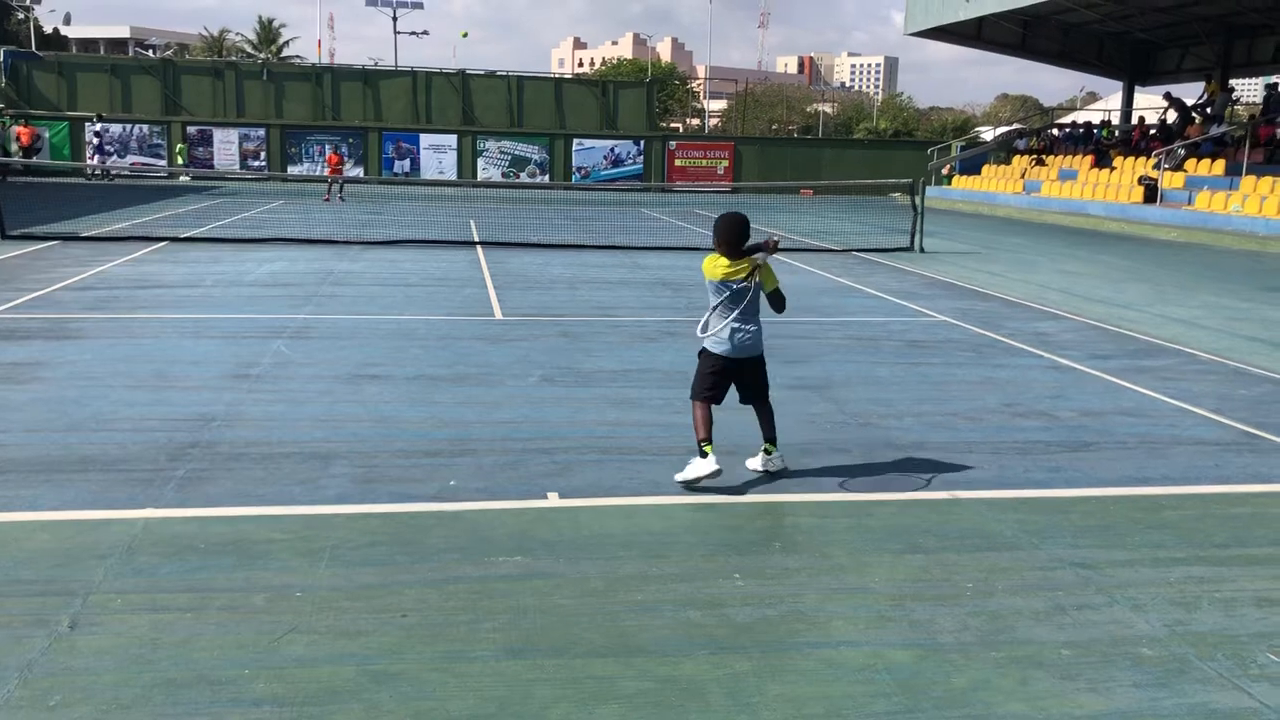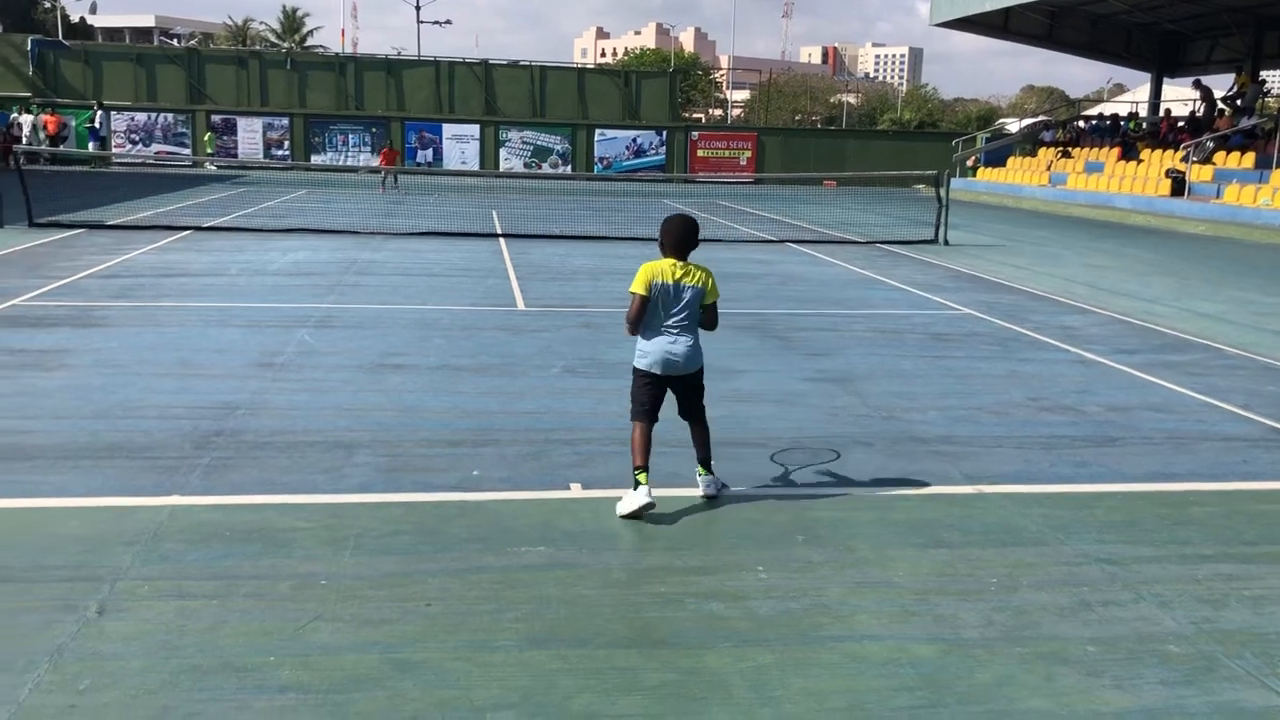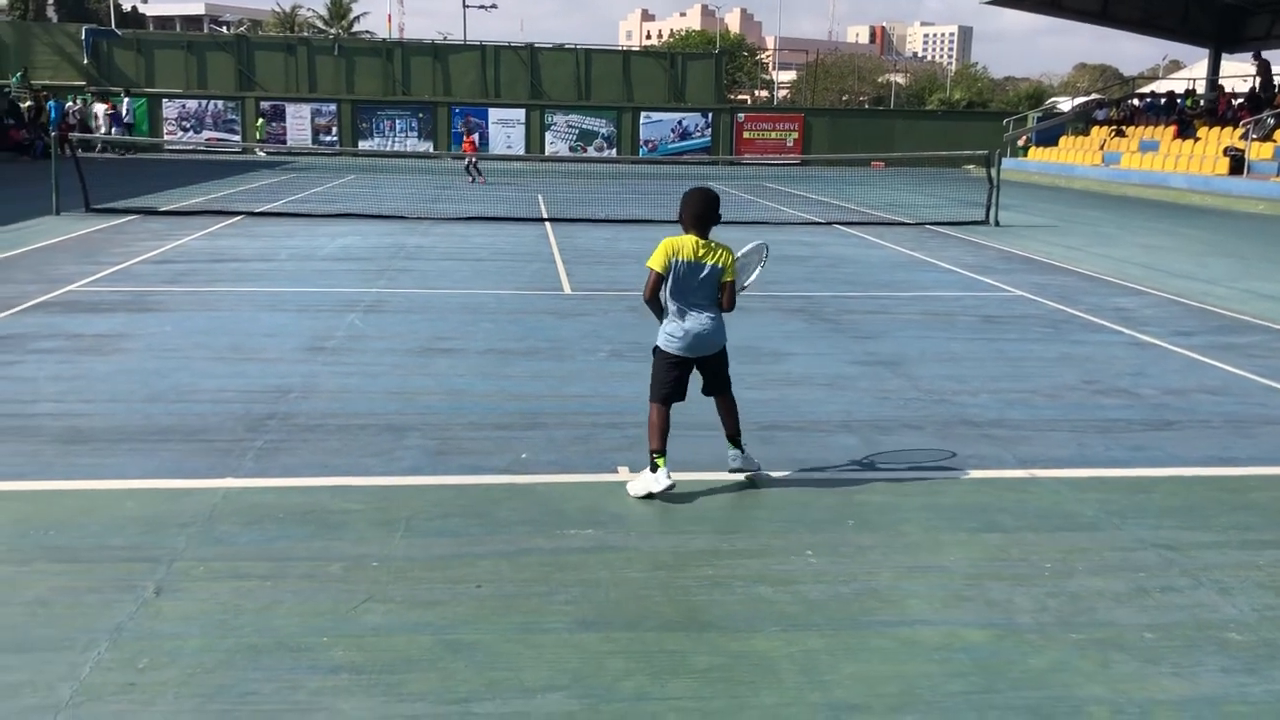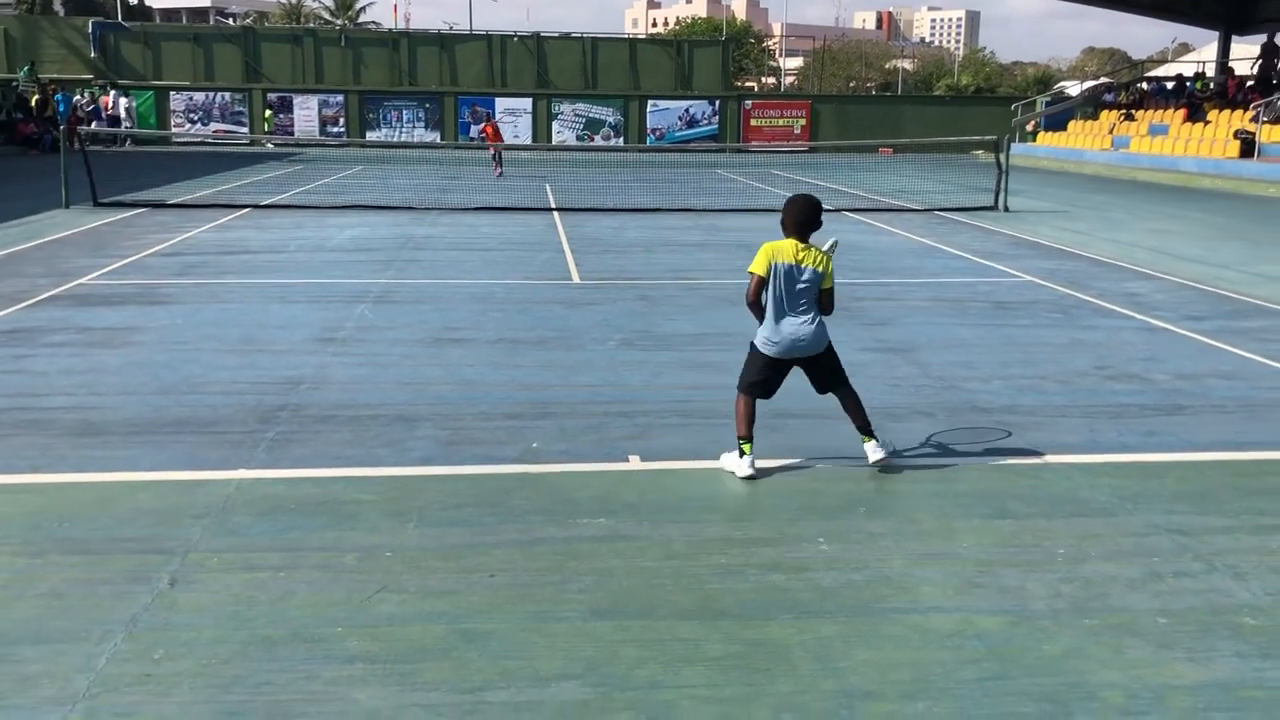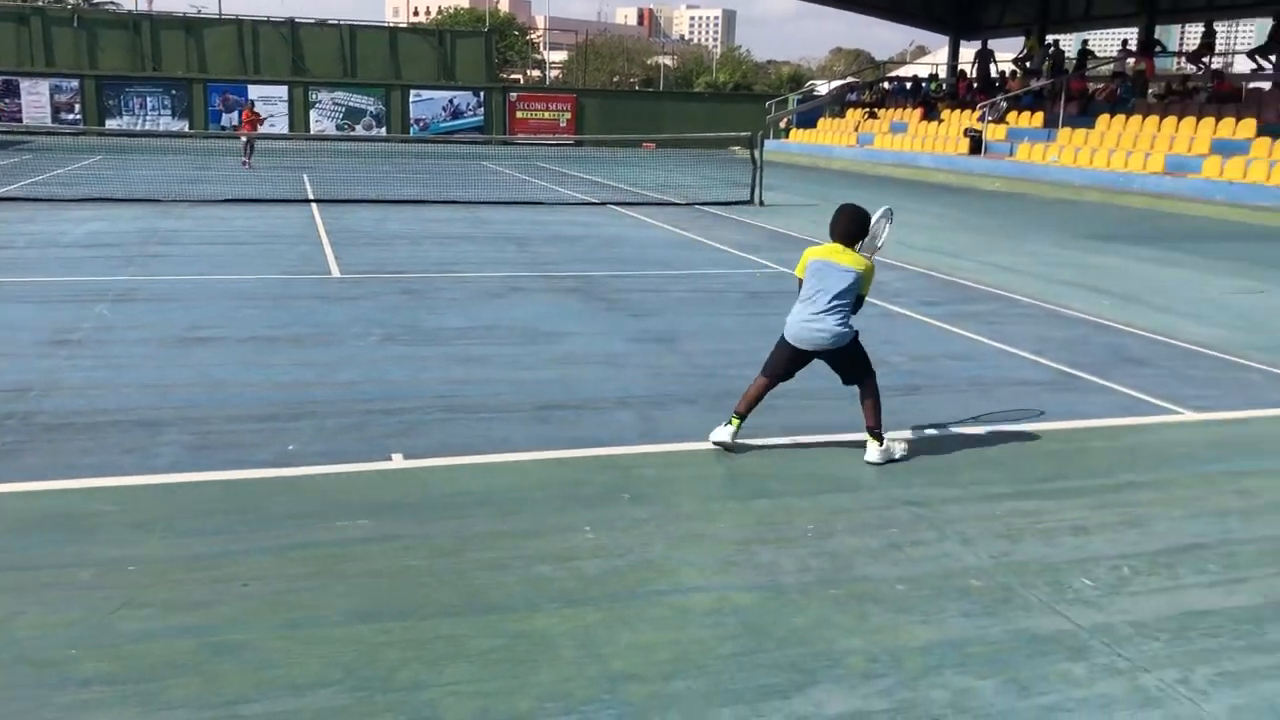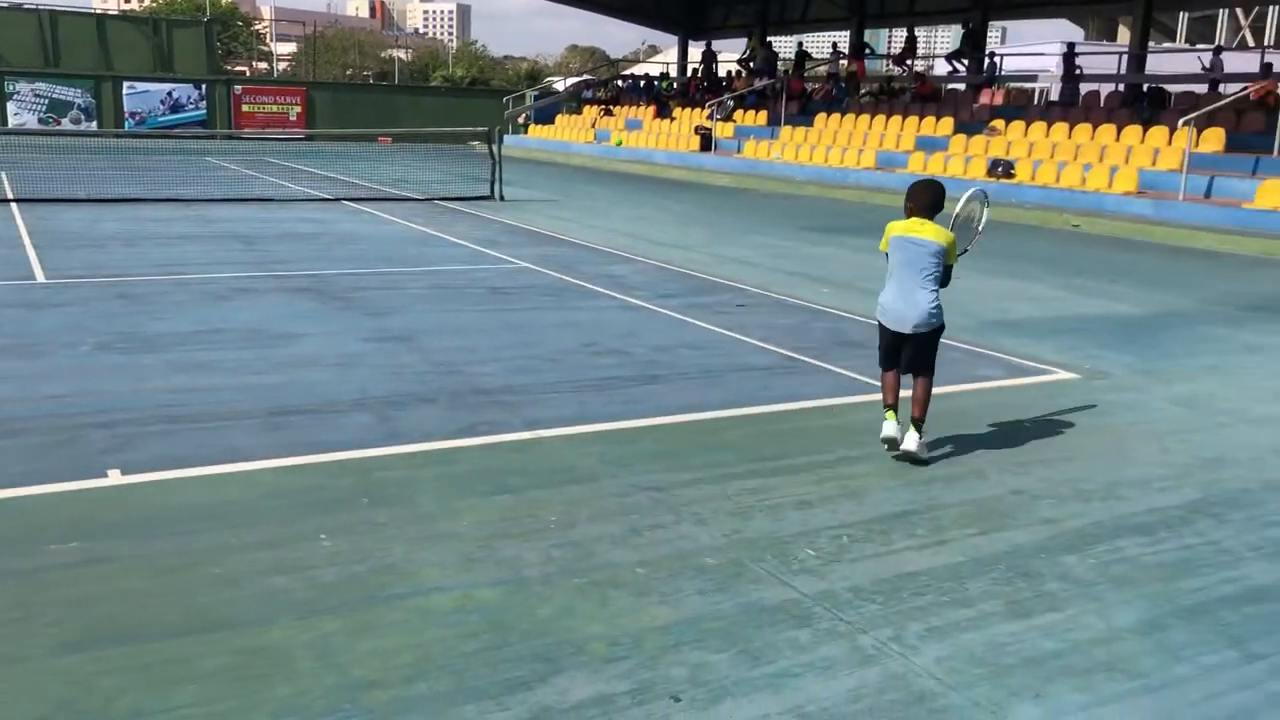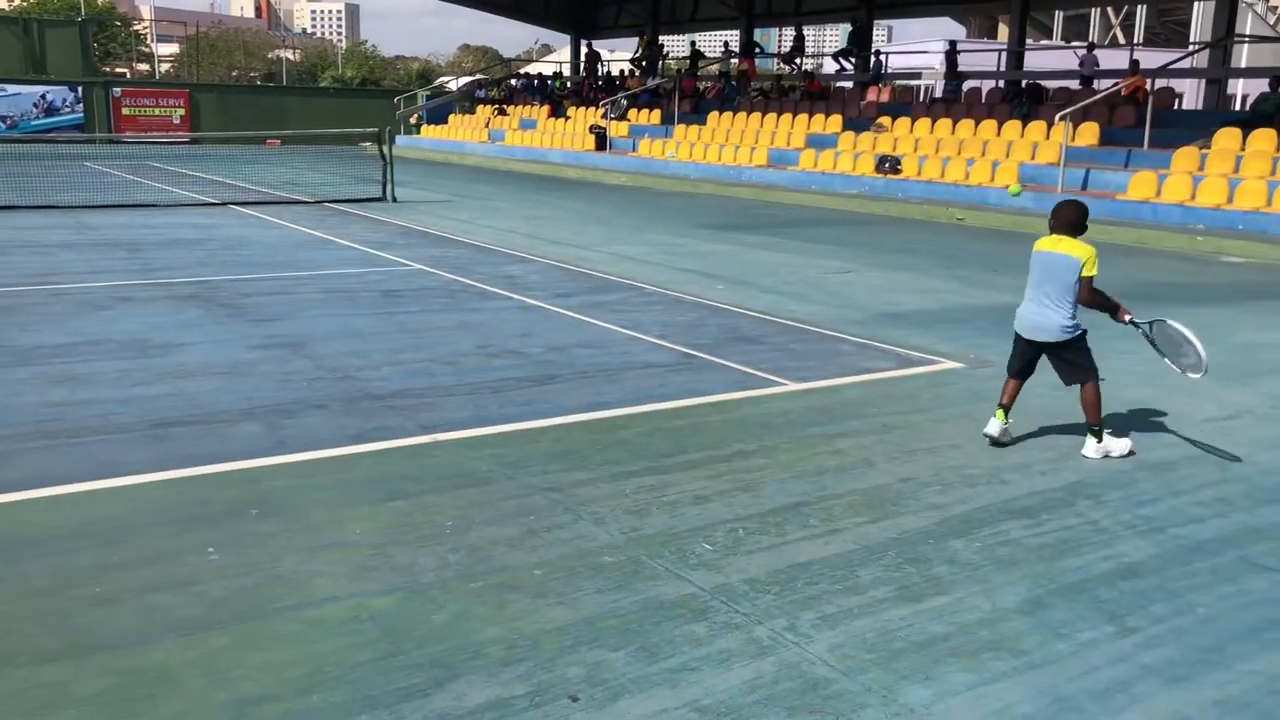
dt=0.7s
person 1, frame 1
left shoulder: (710, 265)
right shoulder: (761, 269)
left elbow: (733, 255)
right elbow: (779, 306)
left wrist: (761, 247)
left hip: (719, 346)
right hip: (751, 346)
left knee: (700, 399)
right knee: (759, 398)
left ankle: (706, 457)
right ankle: (771, 453)
person 1, frame 2
left shoulder: (649, 271)
right shoulder: (703, 277)
left elbow: (632, 317)
right elbow: (710, 323)
left wrist: (637, 327)
left hip: (650, 358)
right hip: (687, 359)
left knee: (641, 421)
right knee: (696, 417)
left ankle: (641, 487)
right ankle: (706, 477)
person 1, frame 3
left shoulder: (669, 247)
right shoulder: (724, 254)
left elbow: (649, 294)
right elbow: (728, 303)
left wrist: (664, 316)
left hip: (675, 339)
right hip: (712, 338)
left knee: (660, 402)
right knee: (722, 393)
left ankle: (658, 471)
right ankle: (737, 453)
person 1, frame 4
left shoulder: (770, 251)
right shoulder: (824, 259)
left elbow: (752, 297)
right elbow: (828, 307)
left wrist: (765, 318)
left hip: (774, 340)
right hip: (814, 341)
left knee: (746, 392)
right knee: (843, 388)
left ankle: (744, 455)
right ankle: (872, 443)
person 1, frame 5
left shoulder: (811, 255)
right shoulder: (864, 265)
right elbow: (856, 306)
left hip: (797, 331)
right hip: (836, 336)
left knee: (767, 377)
right knee: (866, 380)
left ankle: (730, 427)
right ankle: (876, 443)
person 1, frame 6
left shoulder: (893, 229)
right shoulder: (945, 240)
right elbow: (944, 281)
left hip: (890, 312)
right hip: (924, 318)
left knee: (890, 370)
right knee: (922, 376)
left ankle: (890, 421)
right ankle: (914, 435)
person 1, frame 7
left shoulder: (1041, 245)
right shoulder: (1086, 252)
right elbow: (1086, 296)
left wrist: (1110, 303)
right wrist: (1112, 309)
left hip: (1026, 326)
right hip: (1060, 330)
left knee: (1017, 373)
right knee: (1088, 379)
left ankle: (998, 422)
right ankle: (1096, 440)
